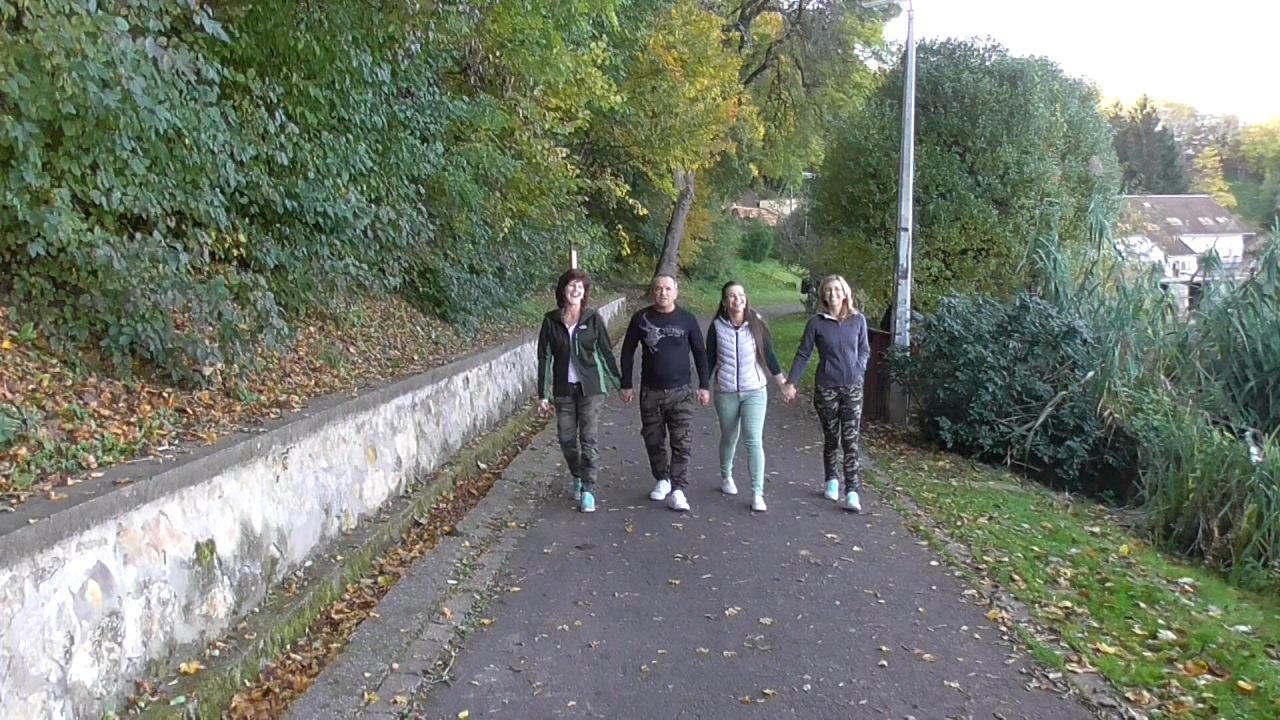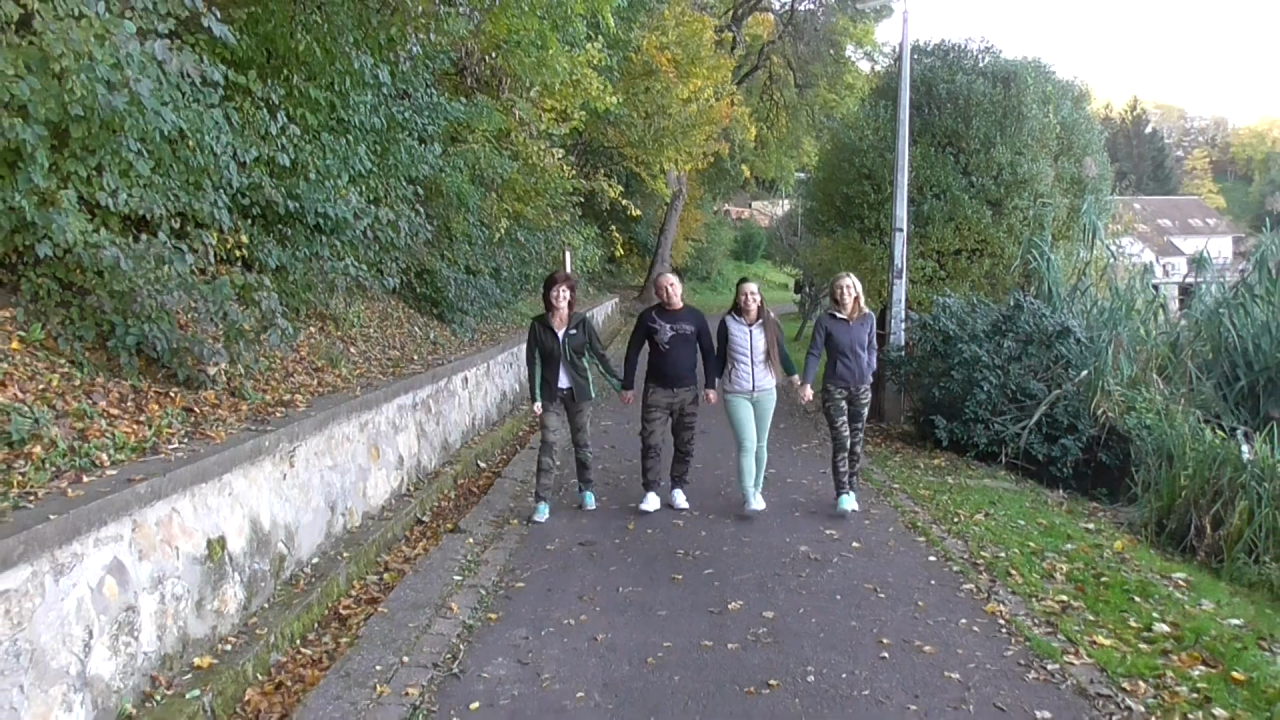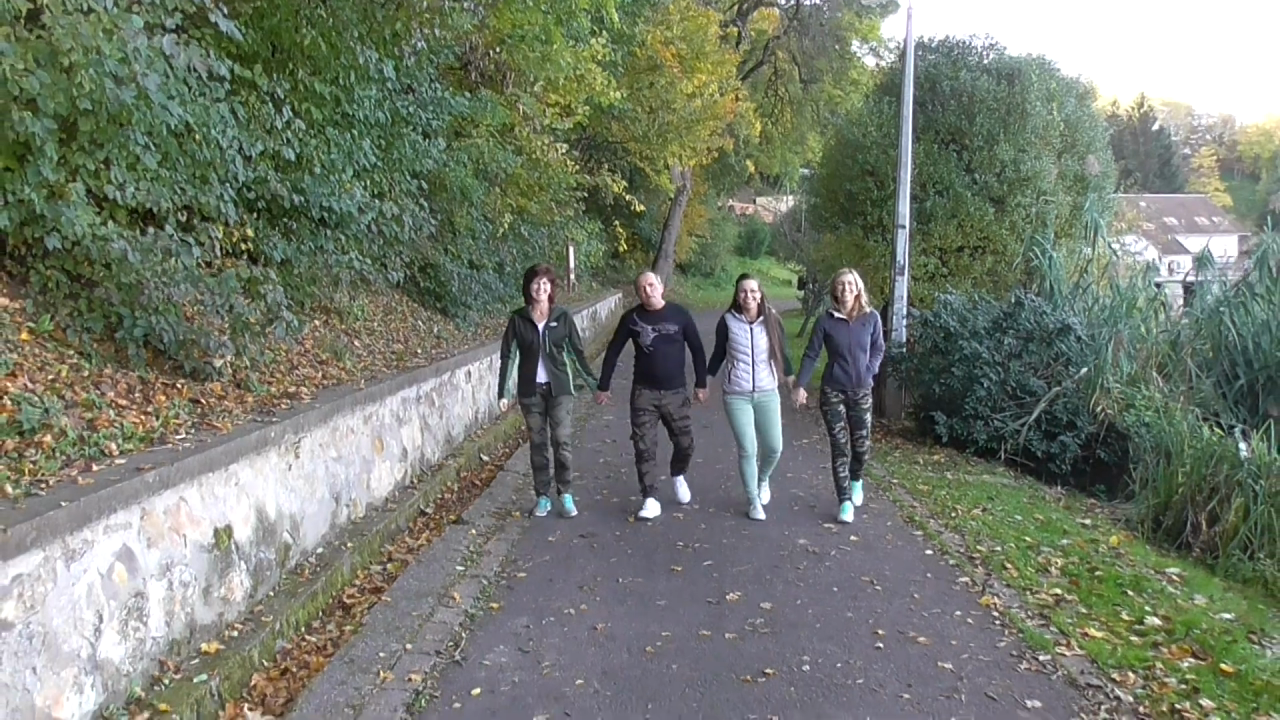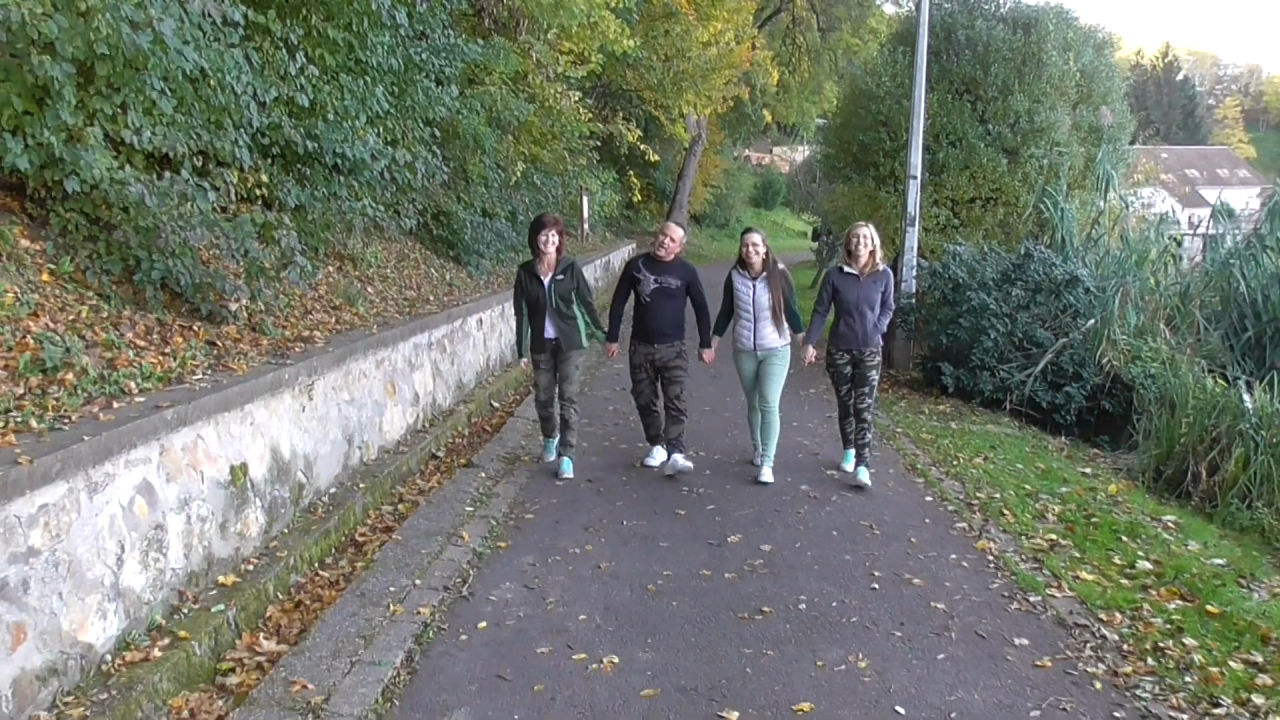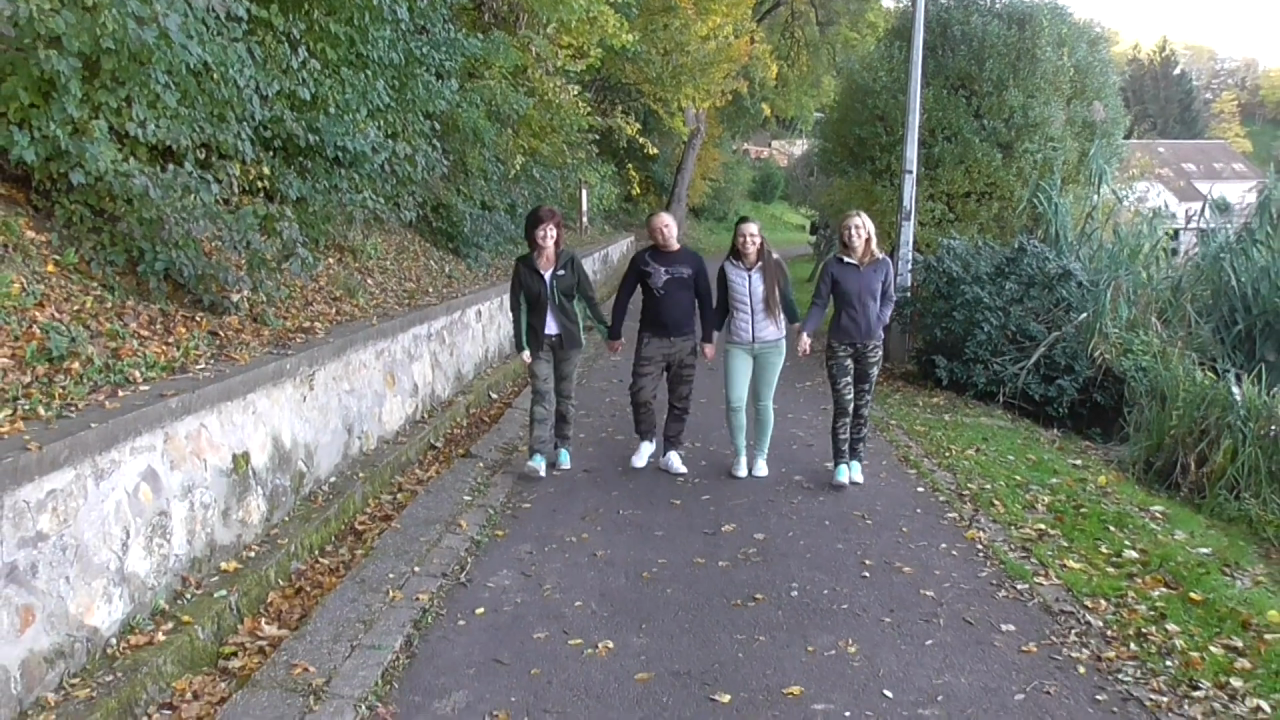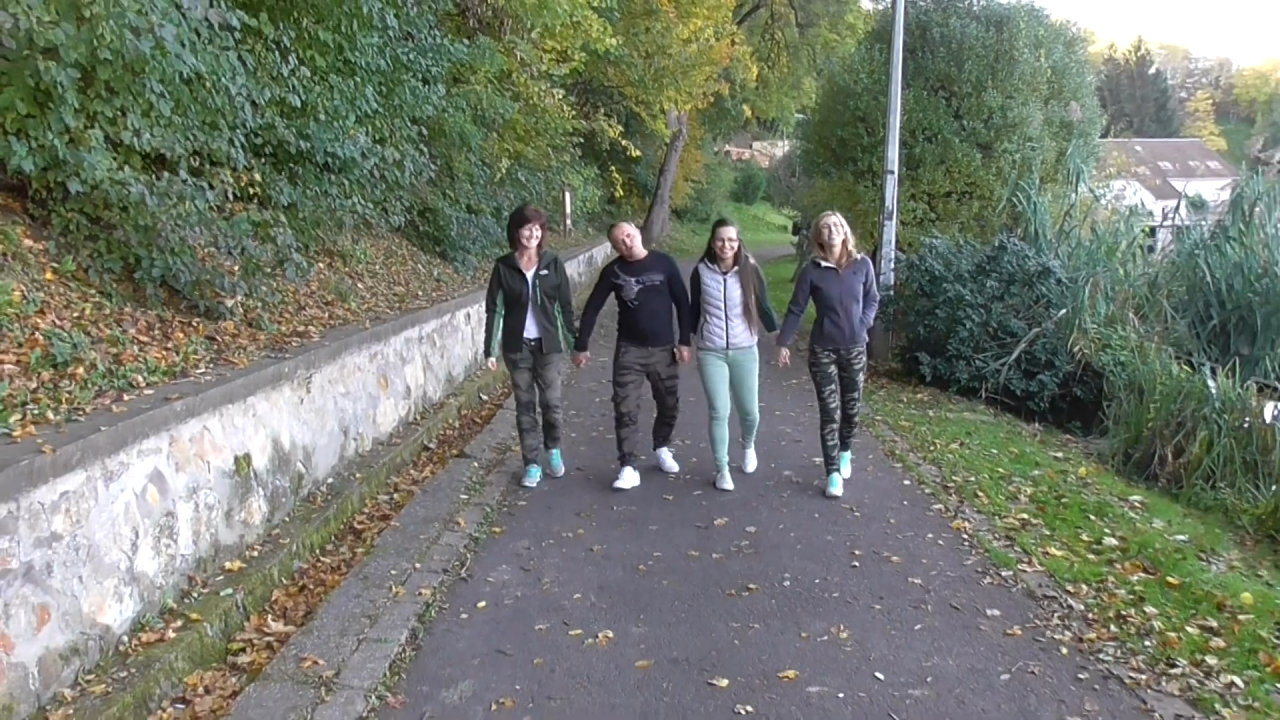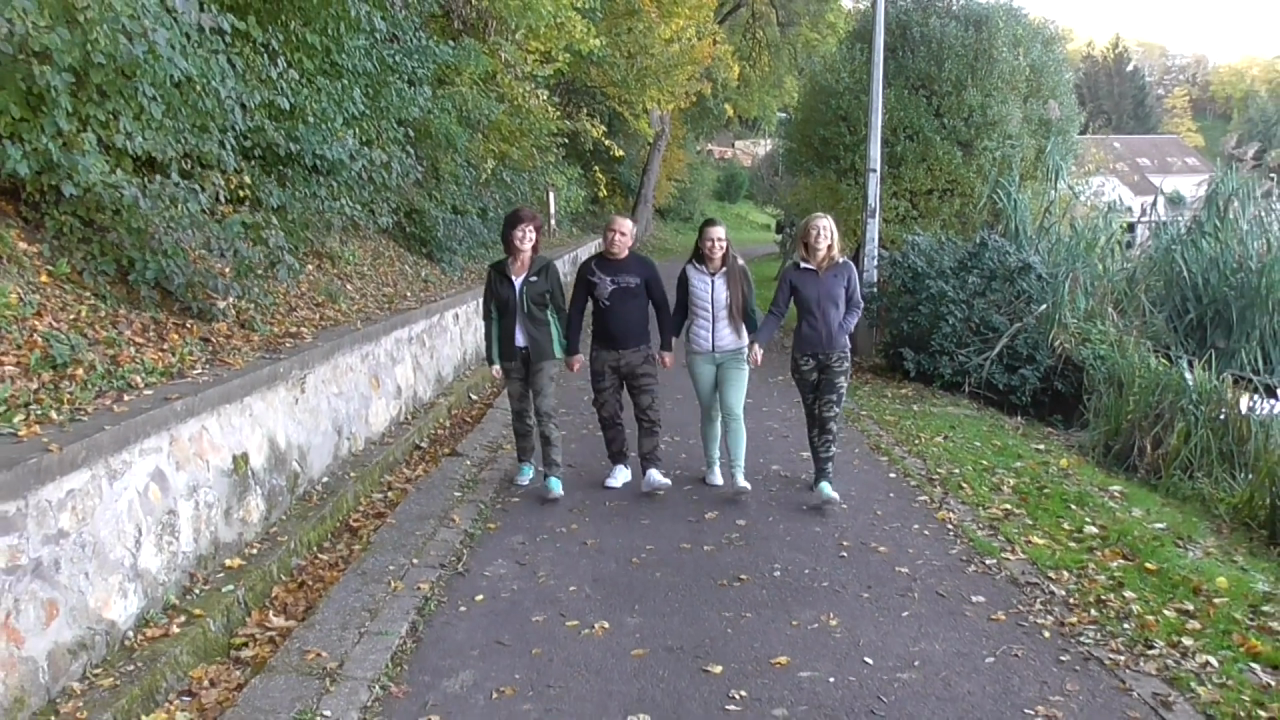
dt=0.5s
person 1, frame 1
left shoulder: (593, 319)
right shoulder: (551, 321)
left elbow: (606, 353)
right elbow: (545, 357)
left wrist: (619, 384)
right wrist: (543, 393)
left hip: (591, 388)
right hip: (563, 389)
left knee: (588, 439)
right knee: (567, 439)
left ankle: (587, 491)
right ankle: (578, 476)
person 1, frame 2
left shoulder: (582, 322)
right shoulder: (538, 325)
left elbow: (598, 355)
right elbow: (533, 362)
left wrist: (619, 384)
right wrist: (535, 397)
left hip: (579, 392)
right hip: (550, 395)
left knee: (582, 443)
right knee: (548, 445)
left ankle: (586, 490)
right ankle: (542, 503)
person 1, frame 3
left shoulder: (562, 316)
right shoulder: (518, 319)
left elbow: (577, 352)
right elbow: (508, 356)
left wrist: (595, 383)
right wrist: (503, 392)
left hip: (560, 388)
right hip: (530, 390)
left knee: (561, 441)
right knee: (538, 444)
left ankle: (565, 494)
right ankle: (543, 496)
person 1, frame 4
left shoulder: (571, 267)
right shoulder: (525, 272)
left elbow: (586, 304)
right elbow: (521, 313)
left wrist: (603, 337)
right wrist: (522, 350)
left hip: (571, 343)
right hip: (541, 345)
left knee: (569, 399)
right knee: (543, 399)
left ankle: (566, 456)
right ankle: (550, 437)
person 1, frame 5
left shoulder: (570, 262)
right shoulder: (523, 266)
left elbow: (588, 298)
right elbow: (518, 307)
left wrist: (607, 331)
right wrist: (521, 344)
left hip: (568, 339)
right hip: (538, 341)
left knee: (564, 395)
right knee: (542, 395)
left ankle: (562, 447)
right ankle: (538, 456)
person 1, frame 6
left shoulder: (553, 264)
right shoulder: (503, 267)
left elbow: (565, 305)
right elbow: (494, 309)
left wrist: (574, 343)
right wrist: (490, 349)
left hip: (548, 345)
right hip: (517, 346)
left knee: (551, 402)
right knee: (525, 405)
left ankle: (553, 448)
right ankle: (532, 464)
person 1, frame 7
left shoulder: (546, 268)
right shoulder: (497, 272)
left elbow: (560, 310)
right elbow: (491, 316)
left wrist: (570, 350)
right wrist: (492, 357)
left hip: (543, 352)
right hip: (512, 353)
left knee: (545, 412)
right knee: (520, 411)
left ankle: (553, 477)
right ankle: (525, 462)
person 2, frame 1
left shoulder: (858, 320)
right shoulder: (816, 322)
left elbow: (864, 349)
right elbow: (803, 354)
left wrist: (859, 368)
right wrist: (791, 382)
left hip: (853, 387)
right hip: (826, 387)
left knee: (851, 439)
right knee: (832, 437)
left ankle: (852, 492)
right ankle: (832, 480)
person 2, frame 2
left shoulder: (868, 318)
right shoulder: (825, 320)
right elbow: (814, 353)
left wrist: (869, 368)
right wrist: (806, 383)
left hip: (862, 388)
right hip: (834, 388)
left knee: (855, 443)
right knee: (841, 441)
left ankle: (851, 491)
right ankle: (842, 496)
person 2, frame 3
left shoulder: (871, 317)
right shoulder: (825, 320)
left elbow: (878, 349)
right elbow: (811, 354)
left wrist: (869, 372)
right wrist: (800, 385)
left hip: (862, 391)
right hip: (832, 391)
left knee: (861, 446)
right knee: (839, 447)
left ankle: (855, 481)
right ankle: (845, 501)
person 2, frame 4
left shoulder: (884, 275)
right shoulder: (834, 274)
left elbow: (888, 308)
right elbow: (820, 311)
left wrist: (877, 329)
right wrist: (809, 343)
left hip: (870, 351)
right hip: (839, 350)
left knee: (864, 408)
right knee: (845, 405)
left ankle: (862, 466)
right ankle: (849, 450)
person 2, frame 5
left shoulder: (883, 265)
right shoulder: (833, 266)
left elbow: (889, 300)
right elbow: (819, 303)
left wrist: (879, 322)
right wrist: (805, 332)
left hip: (871, 344)
right hip: (840, 344)
left knee: (862, 406)
right knee: (843, 405)
left ankle: (855, 459)
right ankle: (840, 465)
person 2, frame 6
left shoulder: (862, 264)
right shoulder: (812, 271)
left elbow: (872, 300)
right elbow: (796, 309)
left wrist: (863, 325)
right wrist: (783, 343)
left hip: (855, 348)
right hip: (822, 349)
left knee: (851, 408)
right knee: (829, 412)
left ankle: (845, 451)
right ankle: (833, 473)
person 2, frame 7
left shoulder: (845, 269)
right shoulder: (792, 272)
left elbow: (856, 306)
right elbow: (777, 312)
left wrist: (842, 330)
right wrist: (758, 342)
left hip: (837, 354)
right hip: (804, 353)
left knee: (829, 418)
right knee: (813, 416)
left ankle: (824, 482)
right ankle: (821, 471)
person 3, frame 1
left shoulder: (687, 319)
right shoulder: (641, 318)
left elbow: (699, 353)
right elbow: (628, 351)
left wrist: (703, 385)
right wrist: (625, 384)
left hip: (680, 391)
right hip: (650, 391)
left knee: (681, 443)
right knee: (653, 440)
left ankle: (677, 491)
right ankle: (663, 480)
person 3, frame 2
left shoulder: (695, 317)
right shoulder: (648, 316)
left elbow: (708, 352)
right elbow: (633, 351)
left wrist: (710, 385)
right wrist: (627, 385)
left hip: (687, 391)
right hip: (656, 390)
left knee: (685, 445)
right knee: (651, 442)
left ankle: (677, 489)
right ankle: (651, 494)
person 3, frame 3
left shoulder: (680, 314)
right shoulder: (631, 318)
left elbow: (697, 350)
right elbow: (613, 352)
left wrist: (701, 384)
right wrist: (603, 386)
left hip: (676, 393)
right hip: (643, 393)
left knee: (685, 444)
right knee: (644, 448)
left ankle: (678, 475)
right ankle: (650, 499)
person 3, frame 4
left shoulder: (686, 271)
right shoulder: (636, 265)
left elbow: (700, 308)
right elbow: (619, 302)
left wrist: (705, 344)
right wrist: (612, 338)
left hip: (673, 348)
right hip: (640, 347)
left knee: (676, 402)
right knee: (645, 401)
left ankle: (675, 457)
right ankle: (657, 446)
person 3, frame 5
left shoulder: (693, 260)
right shoulder: (642, 260)
left elbow: (706, 300)
right elbow: (623, 296)
left wrist: (708, 338)
right wrist: (615, 334)
left hip: (686, 342)
right hip: (651, 340)
left knee: (680, 402)
right knee: (641, 396)
left ankle: (671, 453)
right ankle: (646, 440)
person 3, frame 6
left shoulder: (664, 263)
right shoulder: (612, 271)
left elbow: (682, 303)
right elbow: (592, 308)
left wrist: (684, 341)
right wrist: (581, 346)
left hip: (664, 349)
right hip: (629, 350)
left knee: (669, 407)
right knee: (625, 409)
left ankle: (662, 448)
right ankle: (629, 468)
person 3, frame 7
left shoulder: (644, 267)
right shoulder: (589, 268)
left elbow: (661, 307)
right elbow: (576, 311)
left wrist: (666, 346)
right wrist: (572, 350)
left hip: (639, 353)
right hip: (602, 354)
left knee: (648, 413)
right knee: (608, 414)
left ankle: (650, 472)
right ankle: (620, 465)
person 4, frame 1
left shoulder: (757, 324)
right shoulder: (717, 326)
left elbow: (769, 355)
right elbow: (710, 358)
left wrist: (783, 383)
left hip: (755, 392)
right hip: (725, 393)
left knee: (753, 440)
right knee: (728, 438)
left ankle: (757, 494)
right ankle: (726, 476)
person 4, frame 2
left shoulder: (770, 323)
right shoulder: (728, 323)
left elbow: (782, 355)
right elbow: (720, 356)
left wrist: (799, 384)
left hip: (765, 393)
right hip: (736, 394)
left knee: (759, 444)
right knee: (747, 444)
left ankle: (757, 491)
right ankle: (748, 499)
person 4, frame 3
left shoulder: (772, 320)
right shoulder: (727, 321)
left elbow: (782, 354)
right elbow: (718, 354)
left hip: (768, 394)
right hip: (736, 396)
left knee: (774, 447)
right knee: (747, 450)
left ankle: (762, 480)
right ankle: (753, 502)
person 4, frame 4
left shoulder: (779, 274)
right shoulder: (734, 276)
left elbow: (791, 310)
right elbow: (726, 312)
right wrist: (712, 345)
left hip: (776, 351)
right hip: (744, 351)
left knee: (769, 405)
right knee: (753, 404)
left ankle: (766, 465)
right ankle: (758, 450)
person 4, frame 5
left shoulder: (774, 265)
right shoulder: (727, 269)
left elbow: (787, 300)
right elbow: (721, 306)
left hip: (771, 344)
right hip: (737, 346)
left knee: (763, 402)
right knee: (735, 402)
left ankle: (761, 456)
right ankle: (739, 457)
person 4, frame 6
left shoulder: (750, 270)
right shoulder: (701, 272)
left elbow: (763, 306)
right elbow: (694, 309)
left hip: (745, 351)
right hip: (710, 352)
left knee: (749, 410)
right knee: (719, 412)
left ankle: (748, 447)
right ankle: (722, 470)
person 4, frame 7
left shoulder: (739, 271)
right shoulder: (689, 273)
left elbow: (749, 310)
right elbow: (680, 310)
left hip: (734, 354)
right hip: (699, 355)
left knee: (733, 413)
right knee: (710, 412)
left ankle: (738, 475)
right ankle: (712, 465)
